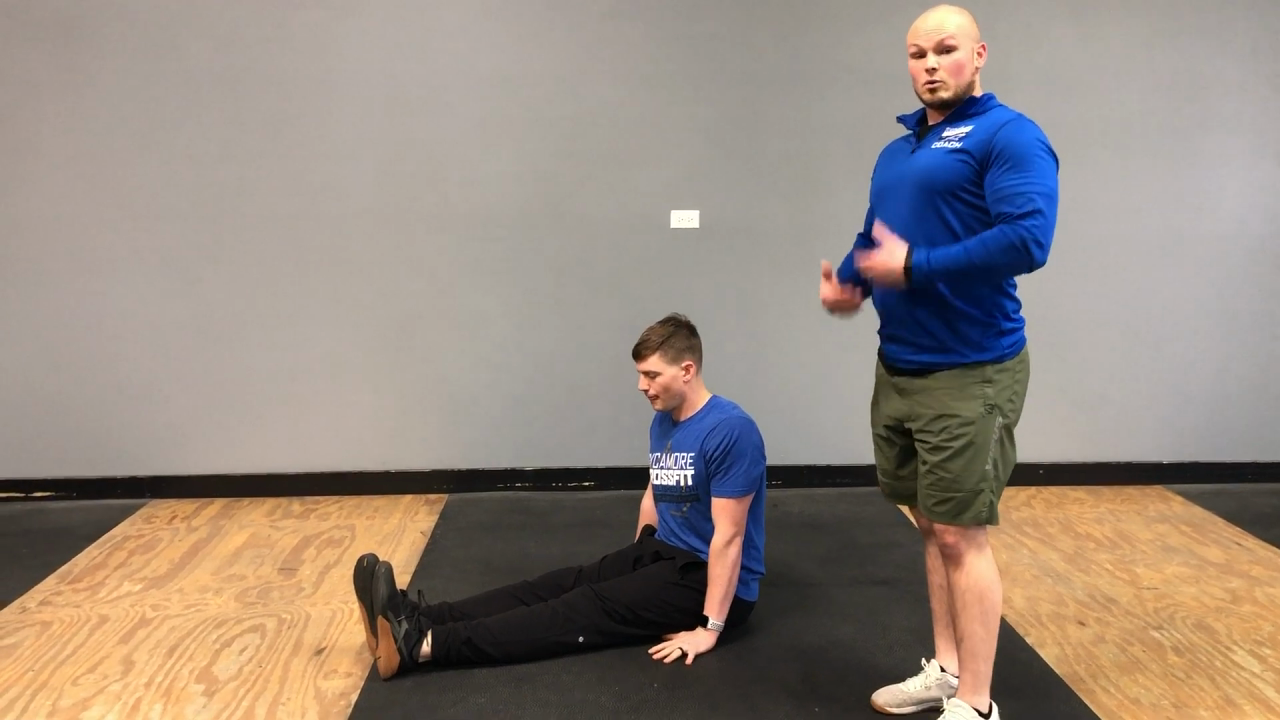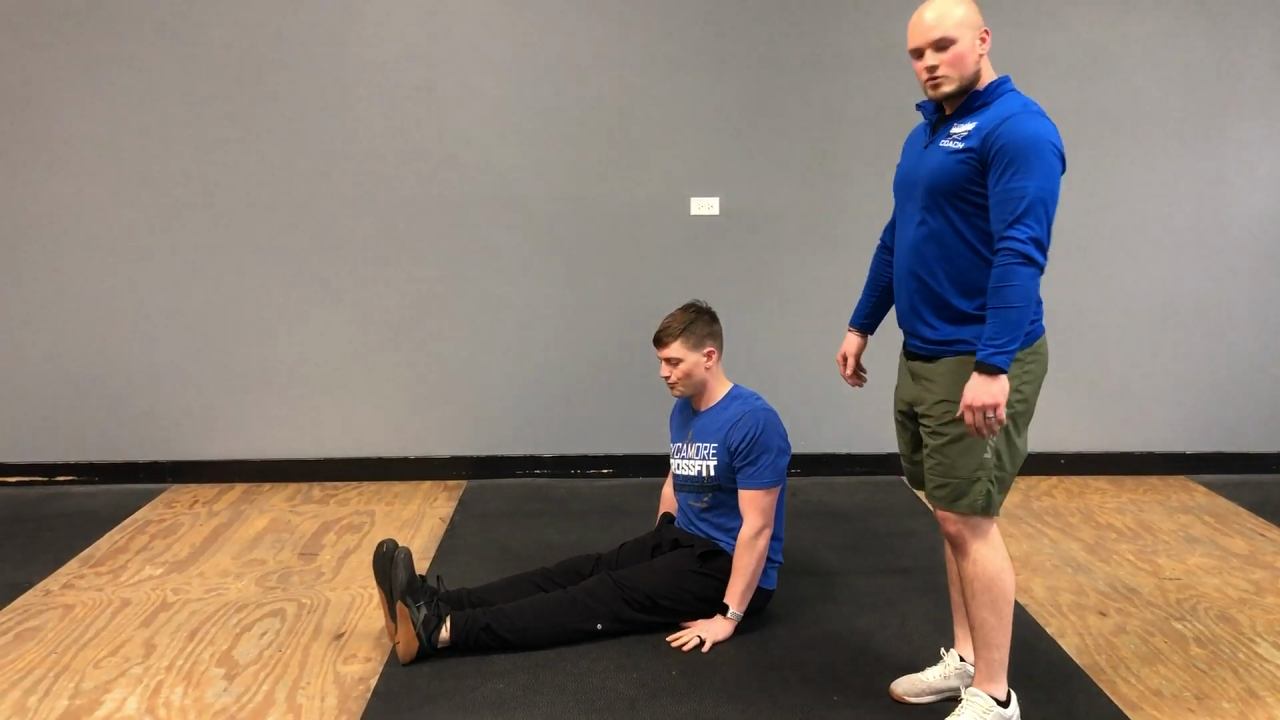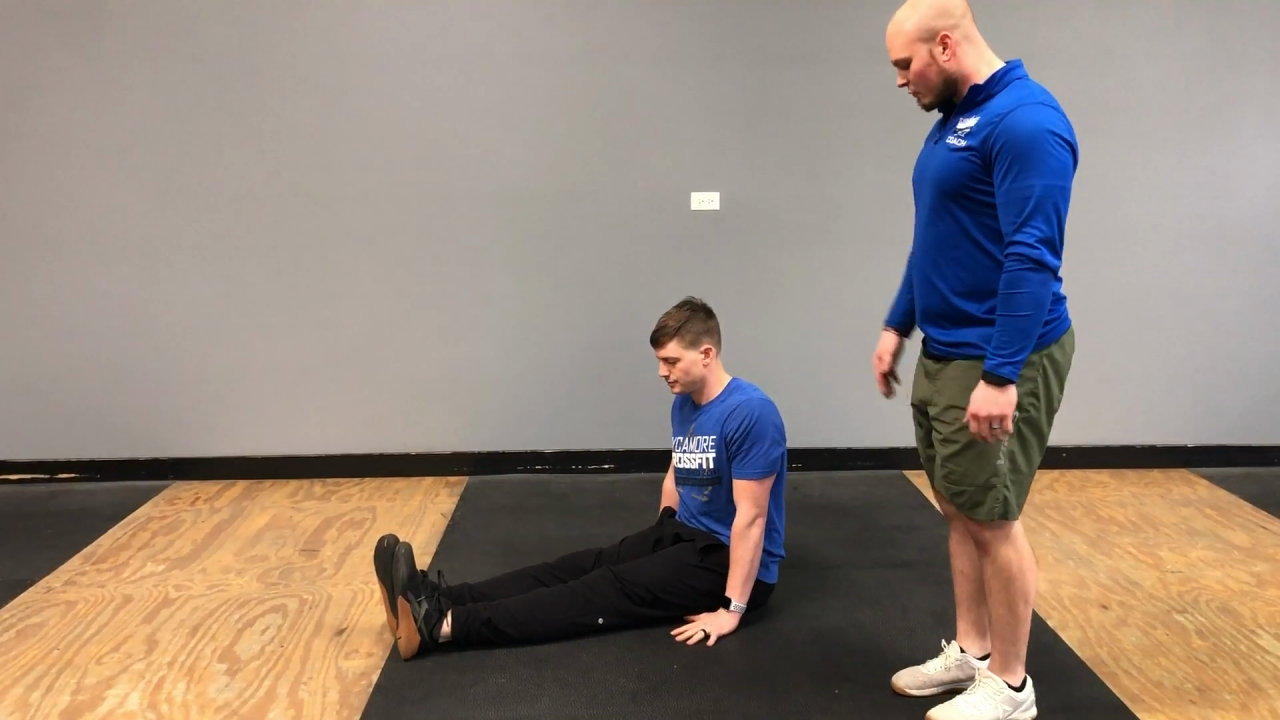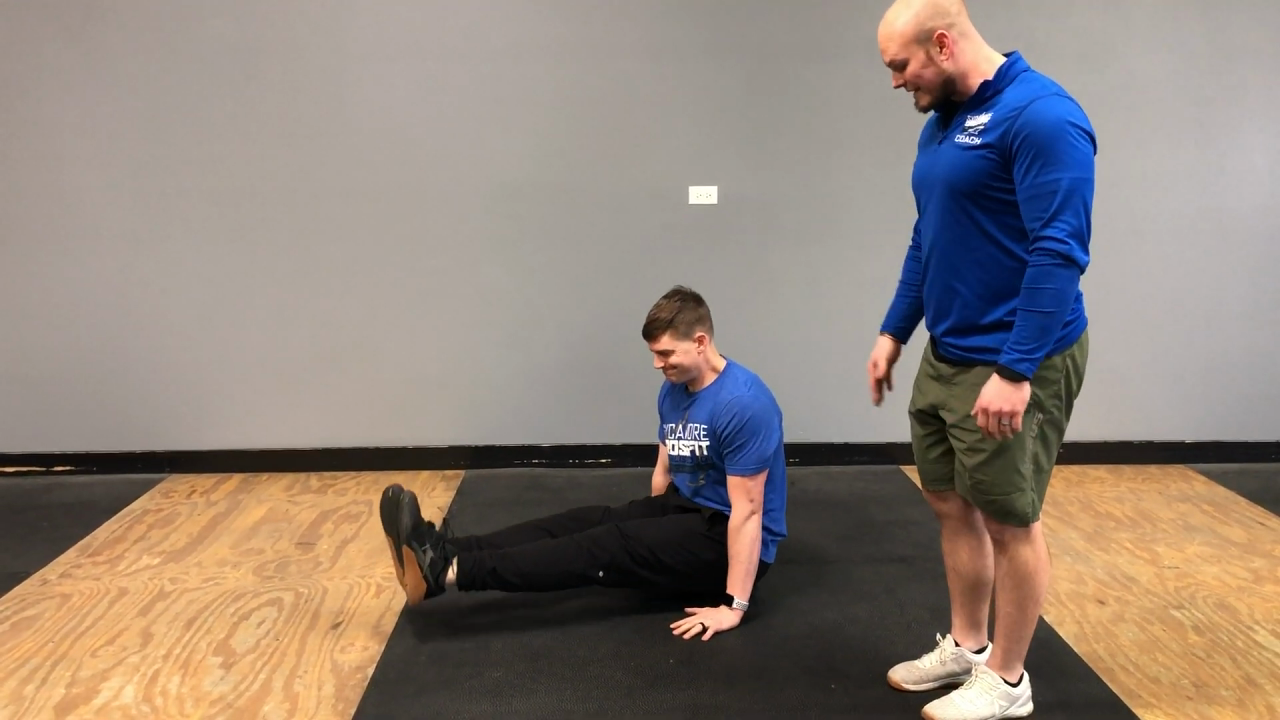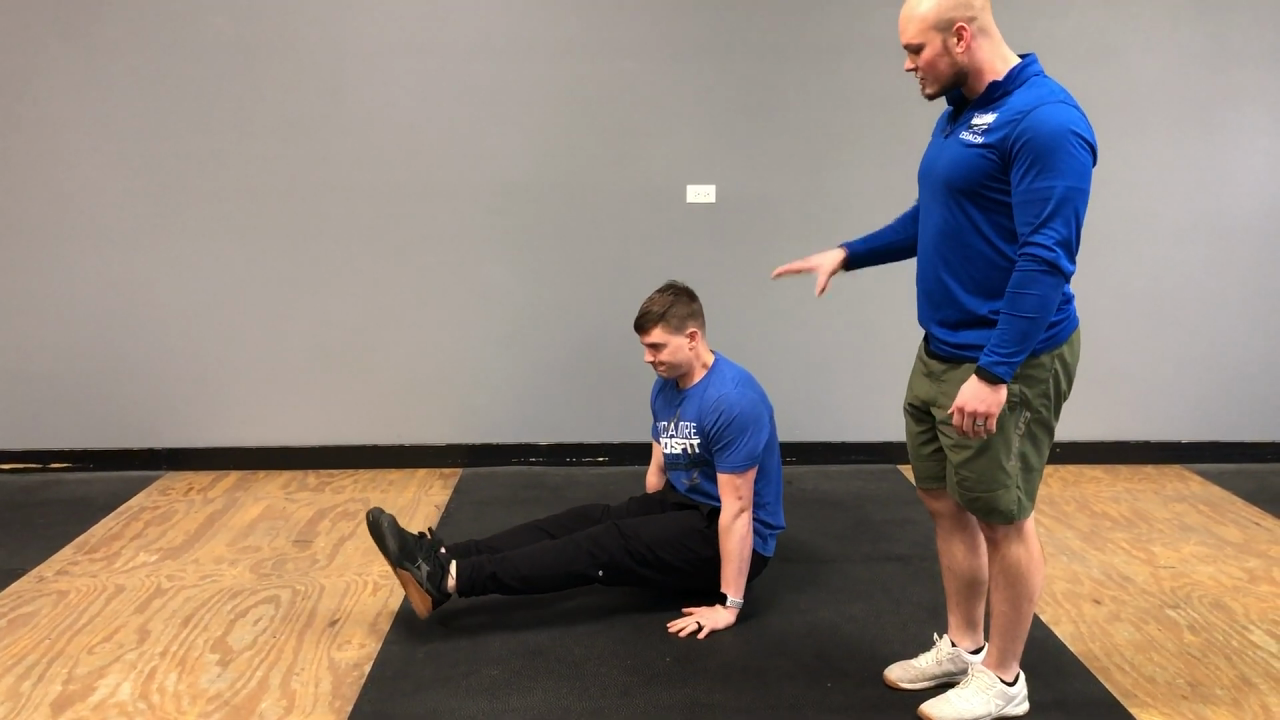
dt=1s
person 1, frame 1
left shoulder: (1010, 137)
right shoulder: (897, 151)
left elbow: (1026, 240)
right elbow: (872, 245)
left wrist: (914, 269)
right wrist: (844, 281)
left hip: (970, 372)
right hip: (898, 371)
left knee: (961, 536)
right knee: (932, 526)
person 1, frame 2
left shoulder: (1018, 129)
right shoulder: (924, 134)
left elbow: (1020, 254)
right elbow: (895, 242)
left wrist: (992, 365)
right wrist: (860, 325)
left hip: (980, 365)
right hip: (921, 357)
left knee: (968, 522)
right knee: (952, 516)
right ankle: (965, 659)
person 1, frame 3
left shoulder: (1026, 122)
right shoulder: (954, 118)
left elbow: (1030, 258)
left wrist: (1000, 375)
right wrist: (897, 326)
left hip: (997, 364)
right hip: (943, 354)
left knee: (990, 520)
right knee: (959, 511)
right ankle: (970, 651)
person 1, frame 4
left shoulder: (1041, 116)
right shoulder: (941, 123)
left elbow: (1059, 253)
left wrist: (1014, 370)
right wrist: (893, 333)
left hip: (1014, 365)
right hip: (946, 357)
left knee: (1009, 519)
right knee: (952, 504)
right ankle: (965, 646)
person 1, frame 5
left shoulder: (1045, 121)
right shoulder: (959, 115)
left elbow: (1046, 259)
left wrist: (995, 372)
right wrist: (847, 252)
left hip: (1006, 362)
right hip: (939, 352)
left knee: (1002, 518)
right knee: (946, 504)
right ankle: (962, 645)
person 2, frame 1
left shoulder: (730, 430)
right shoulder: (663, 422)
left elbow: (728, 536)
left wrist: (709, 628)
right wrist: (635, 567)
left hip: (715, 579)
right hip: (668, 553)
left knee: (591, 608)
right knee: (565, 584)
left ankle: (423, 644)
right ankle: (421, 620)
person 2, frame 2
left shoulder: (753, 422)
right shoulder: (683, 411)
left elbow: (757, 527)
left wrist: (728, 616)
right wrist: (654, 555)
left hip: (728, 565)
right hip: (685, 540)
left knee: (609, 595)
right knee: (582, 571)
left ankle: (442, 631)
right ankle: (439, 606)
person 2, frame 3
left shoulder: (750, 413)
right shoulder: (685, 405)
left elbow: (751, 516)
left wrist: (731, 609)
right wrist: (655, 548)
left hip: (731, 561)
right hip: (687, 534)
left knee: (609, 589)
right knee: (583, 566)
left ankle: (442, 625)
right ankle: (440, 602)
person 2, frame 4
left shoulder: (743, 404)
right shoulder: (674, 390)
left elbow: (747, 511)
right elbow: (664, 471)
left wrist: (733, 606)
right wrist: (651, 530)
left hip: (729, 540)
right hip: (689, 511)
left knee: (609, 546)
right knee: (589, 521)
left ankle: (448, 572)
right ankle: (445, 556)
person 2, frame 5
left shoulder: (732, 401)
right shoulder: (667, 388)
left elbow: (737, 508)
right elbow: (659, 469)
left wrist: (729, 605)
right wrist: (648, 528)
left hip: (737, 539)
right hip: (686, 507)
left knee: (608, 544)
right knee: (589, 519)
left ankle: (449, 578)
right ankle: (444, 562)
